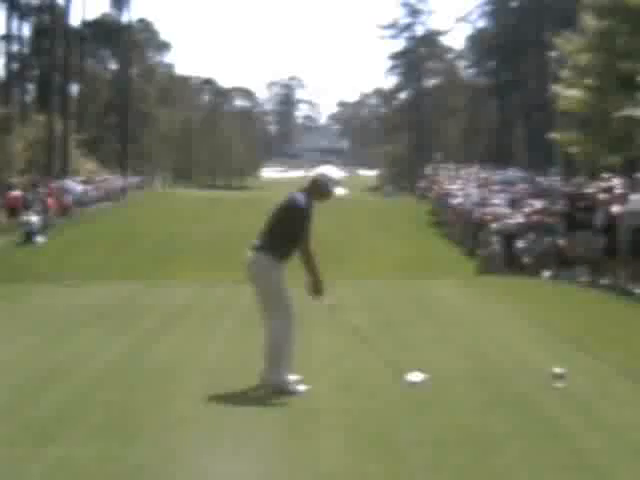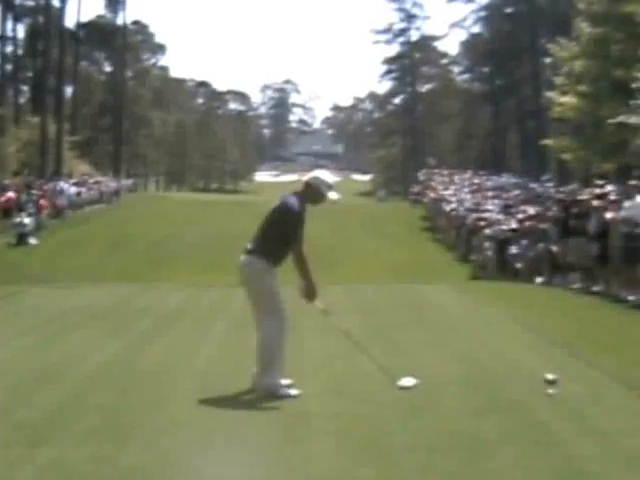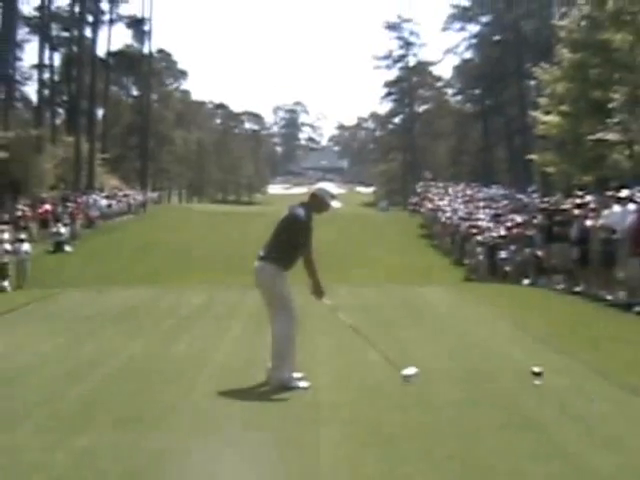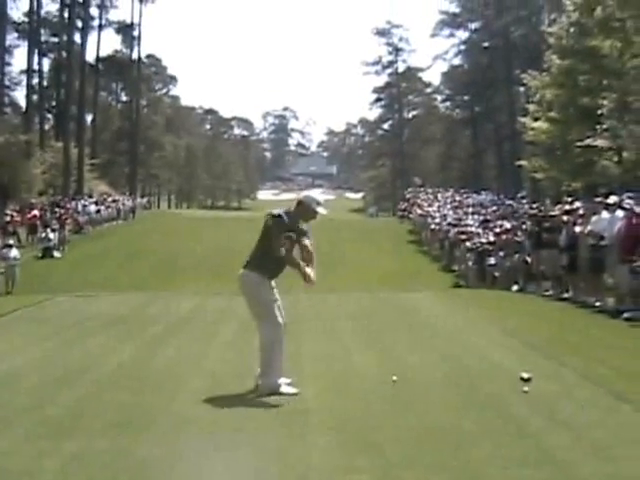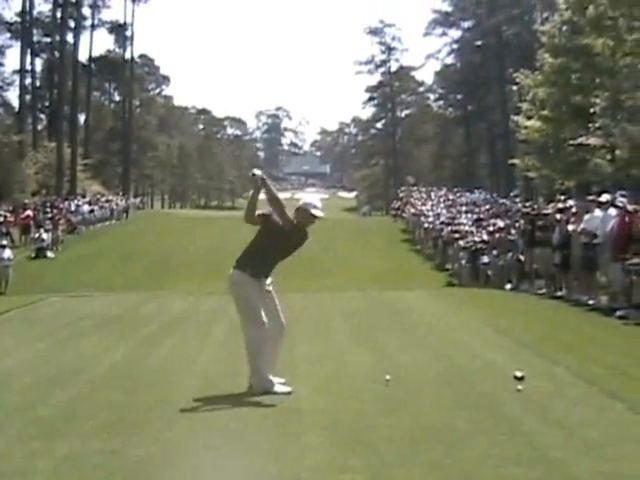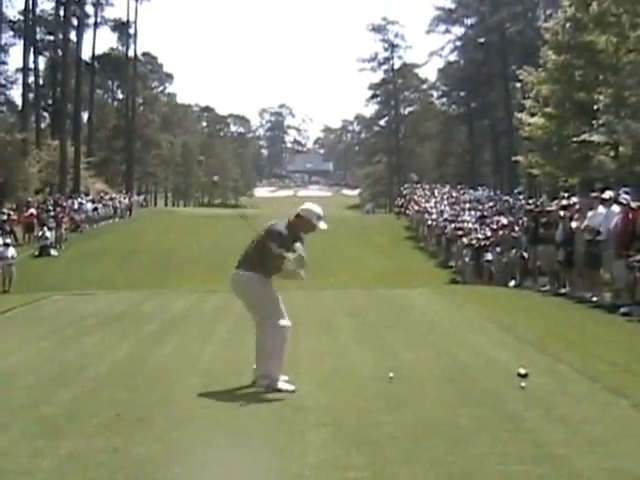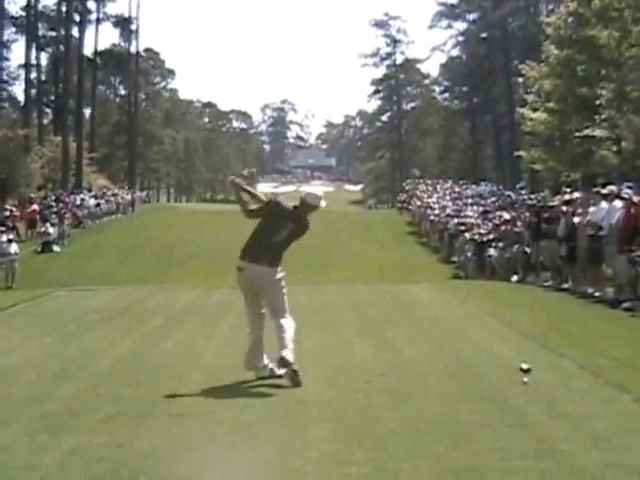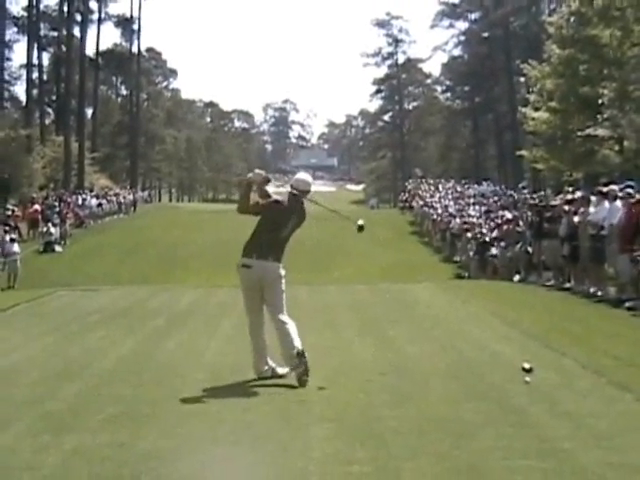
dt=0.3s
person 1, frame 1
left shoulder: (300, 201)
right shoulder: (301, 206)
left elbow: (303, 246)
right elbow: (304, 248)
left wrist: (313, 278)
right wrist: (316, 279)
left hip: (265, 261)
right hip: (266, 262)
left knee: (277, 317)
right knee: (282, 317)
left ankle: (273, 373)
right ankle: (277, 379)
person 1, frame 2
left shoulder: (293, 204)
right shoulder: (294, 210)
left elbow: (296, 250)
right elbow: (298, 252)
left wrist: (306, 281)
right wrist: (309, 283)
left hip: (257, 264)
right hip: (258, 266)
left knee: (269, 321)
right knee: (275, 320)
left ankle: (265, 376)
right ankle: (269, 383)
person 1, frame 3
left shoulder: (302, 215)
right shoulder: (300, 219)
left elbow: (306, 253)
right elbow: (306, 256)
left wrist: (315, 282)
right wrist: (316, 284)
left hip: (271, 270)
right hip: (270, 270)
left knee: (282, 319)
right knee: (286, 319)
left ankle: (278, 370)
right ankle: (281, 376)
person 1, frame 4
left shoulder: (301, 229)
right shoulder: (278, 218)
left elbow: (308, 252)
right elbow: (279, 252)
left wrist: (309, 269)
right wrist: (302, 268)
left hip: (265, 279)
right hip: (254, 278)
left knee: (274, 325)
right knee: (272, 326)
left ankle: (268, 376)
right ankle: (269, 383)
person 1, frame 5
left shoulder: (301, 234)
right shoulder: (272, 217)
left elbow: (284, 219)
right elbow: (249, 218)
left wrist: (266, 186)
right wrist: (256, 190)
left hip: (261, 281)
right hip: (242, 278)
left knee: (276, 327)
right knee: (258, 326)
left ankle: (264, 374)
right ankle: (261, 381)
person 1, frame 6
left shoulder: (296, 237)
right shoulder: (278, 232)
left elbow: (297, 251)
right elbow: (275, 266)
left hip: (257, 280)
right hip: (250, 278)
left knee: (268, 324)
right knee: (279, 325)
left ankle: (264, 372)
right ankle: (268, 378)
person 1, frame 7
left shoulder: (278, 207)
right shoulder: (303, 226)
left elbow: (249, 211)
left wrist: (240, 188)
right wrist: (246, 189)
left hip: (245, 267)
right hip: (268, 272)
left knee: (256, 318)
right knee: (282, 318)
left ankle: (260, 365)
right ankle: (286, 357)
person 1, frame 8
left shoulder: (277, 205)
right shoulder: (301, 213)
left elbow: (242, 208)
left wrist: (249, 182)
right wrist: (259, 184)
left hip: (249, 264)
right hip: (272, 267)
left knee: (255, 319)
right knee: (280, 315)
left ankle: (263, 367)
right ankle: (296, 355)
